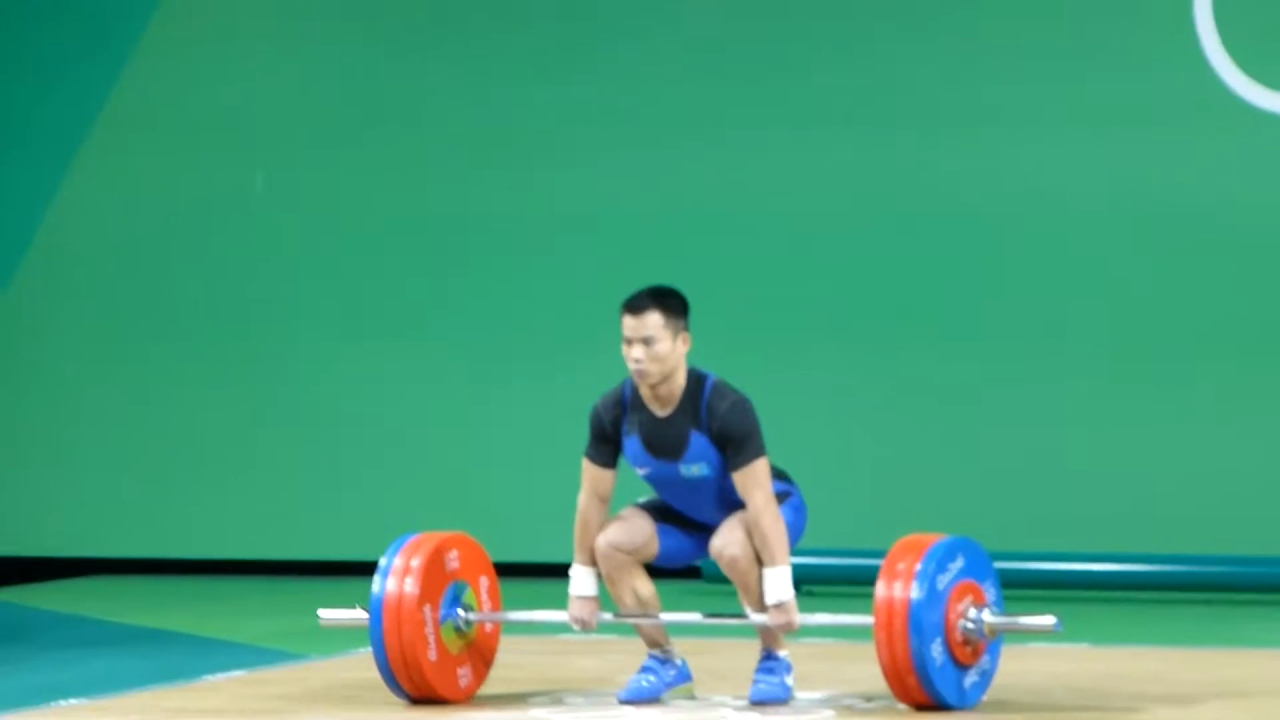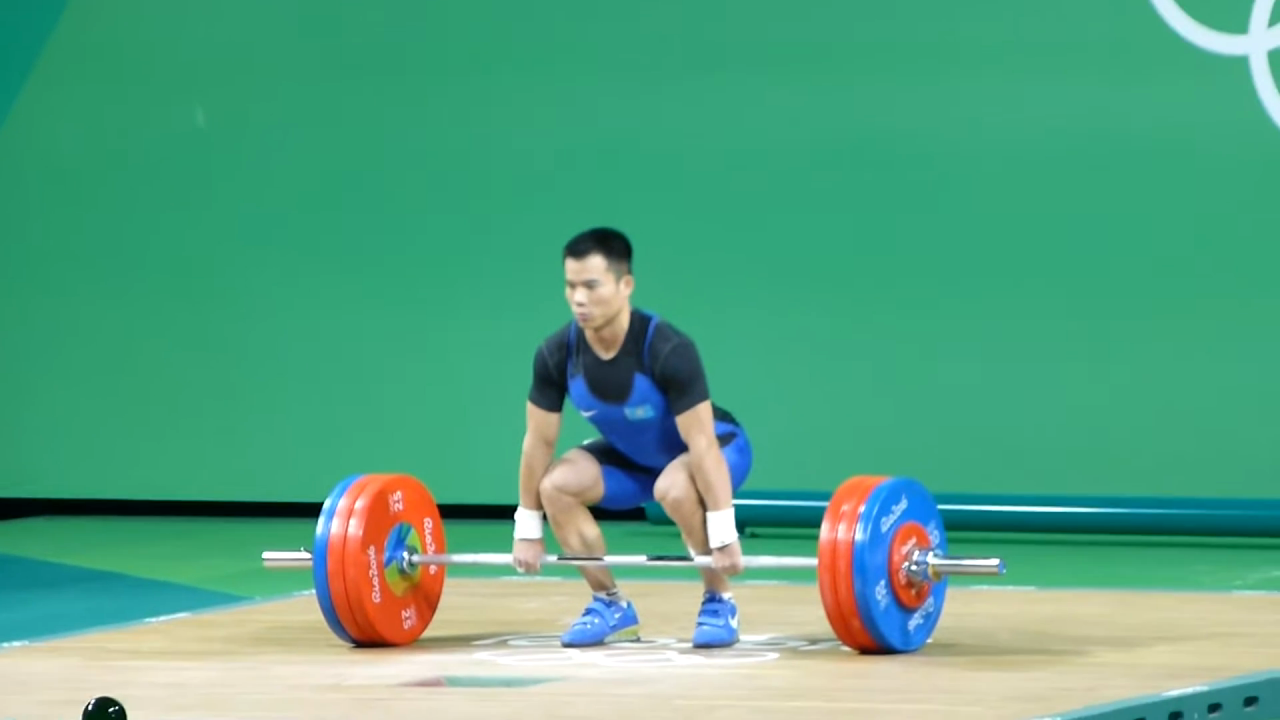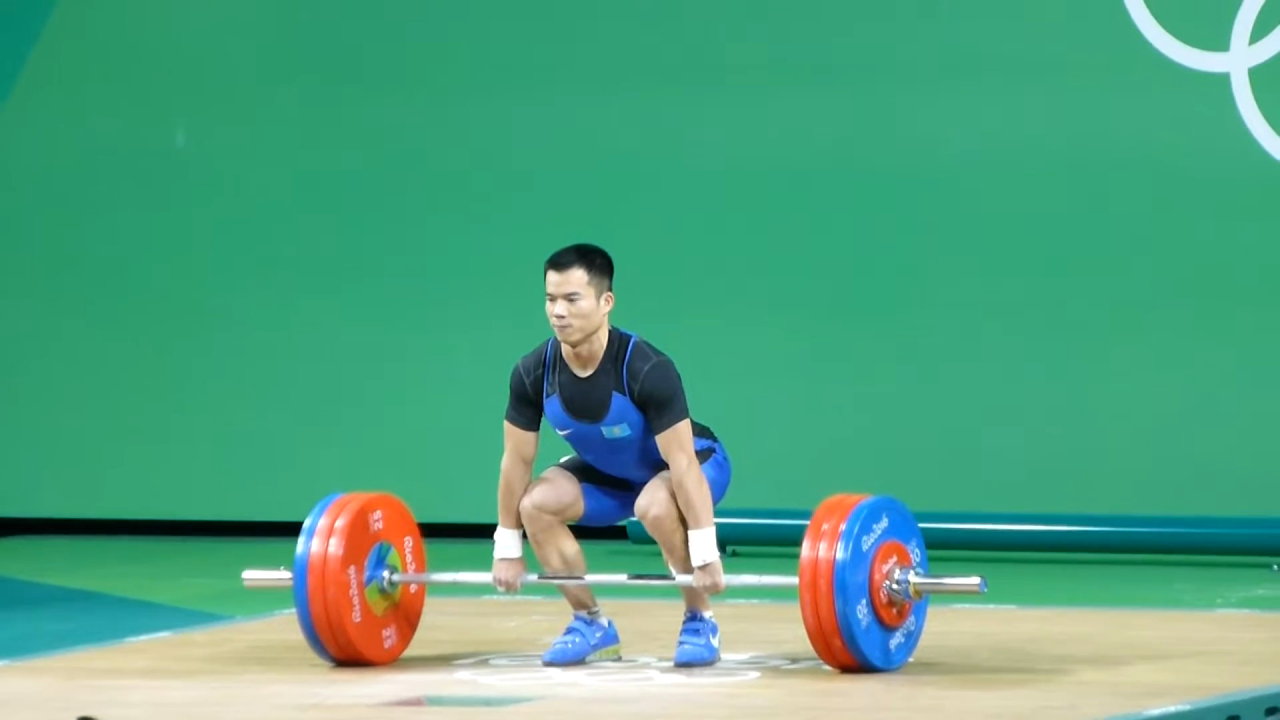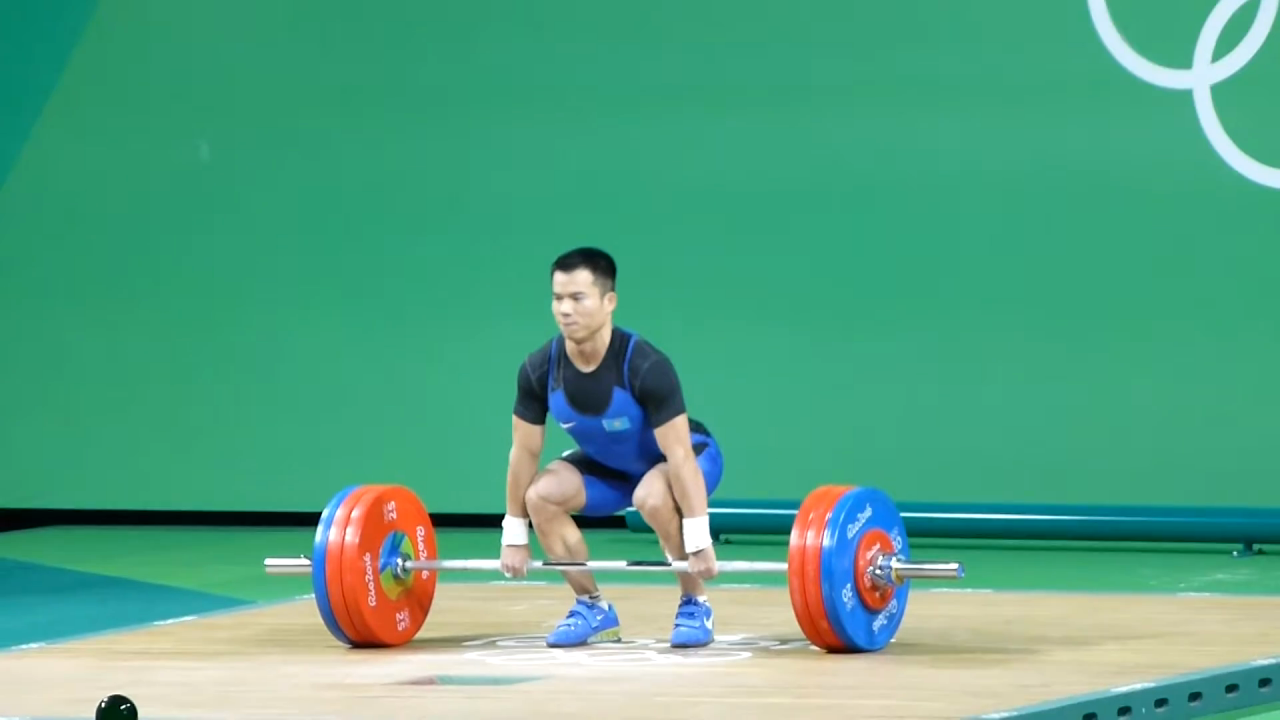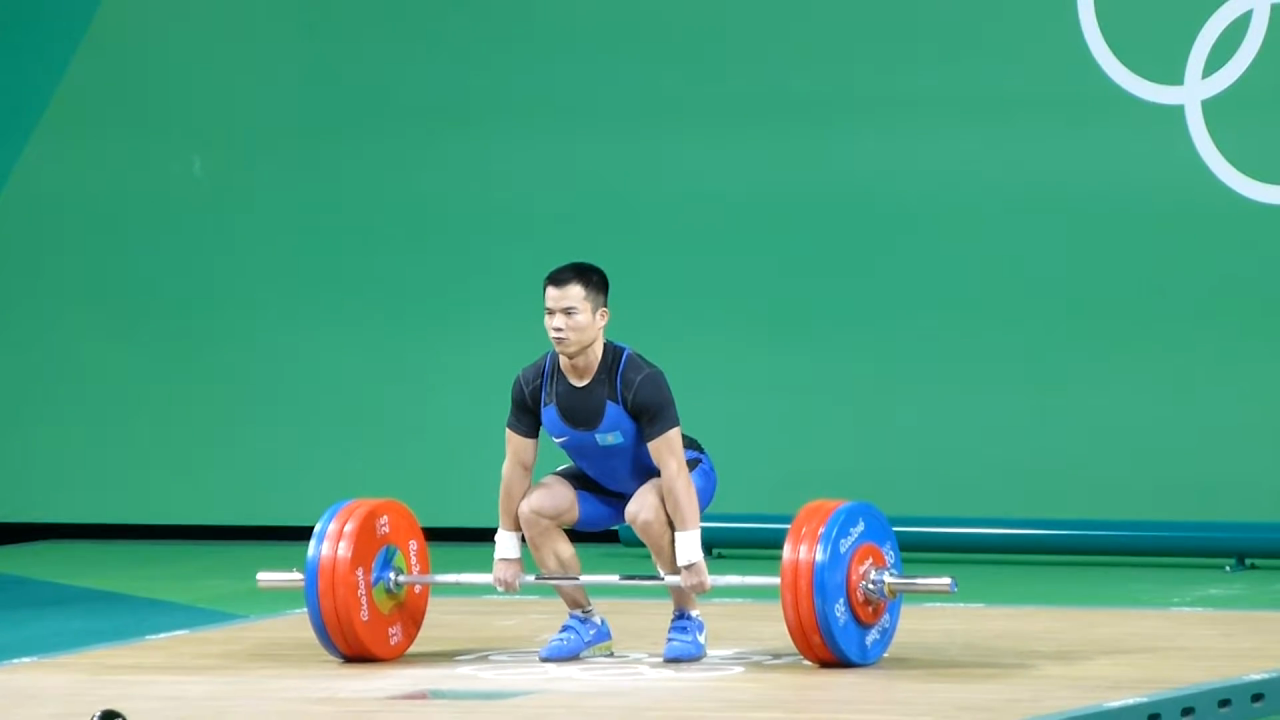
dt=0.7s
person 1, frame 1
left shoulder: (723, 406)
right shoulder: (613, 410)
left elbow: (759, 502)
right elbow: (593, 498)
left wrist: (780, 592)
right wrist: (582, 587)
left hip: (767, 505)
right hip: (687, 513)
left knee: (732, 547)
right knee: (611, 542)
left ankle: (775, 659)
right ankle: (665, 660)
person 1, frame 2
left shoulder: (666, 349)
right shoulder: (556, 353)
left elbow: (702, 444)
right elbow: (538, 441)
left wrist: (724, 535)
right wrist: (527, 529)
left hip: (716, 445)
right hip: (633, 454)
left knee: (674, 488)
right knee: (556, 484)
left ankle: (719, 603)
right ankle: (611, 604)
person 1, frame 3
left shoulder: (646, 368)
right shoulder: (533, 371)
left elbow: (682, 463)
right elbow: (516, 460)
left wrist: (705, 553)
right wrist: (508, 548)
left hip: (694, 460)
right hip: (610, 470)
left knee: (655, 506)
right knee: (536, 503)
left ankle: (700, 622)
right ankle: (591, 622)
person 1, frame 4
left shoulder: (645, 365)
right shoulder: (539, 369)
left elbow: (679, 455)
right elbow: (524, 452)
left wrist: (699, 540)
right wrist: (515, 536)
left hip: (688, 454)
right hip: (610, 463)
left knee: (653, 497)
right knee: (541, 495)
left ankle: (695, 605)
right ankle: (593, 607)
person 1, frame 5
left shoulder: (638, 378)
right shoulder: (533, 382)
left elbow: (673, 468)
right elbow: (517, 465)
left wrist: (691, 554)
right wrist: (507, 549)
left hip: (681, 471)
right hip: (603, 480)
left knee: (645, 512)
right knee: (533, 508)
left ankle: (687, 620)
right ankle: (586, 621)
